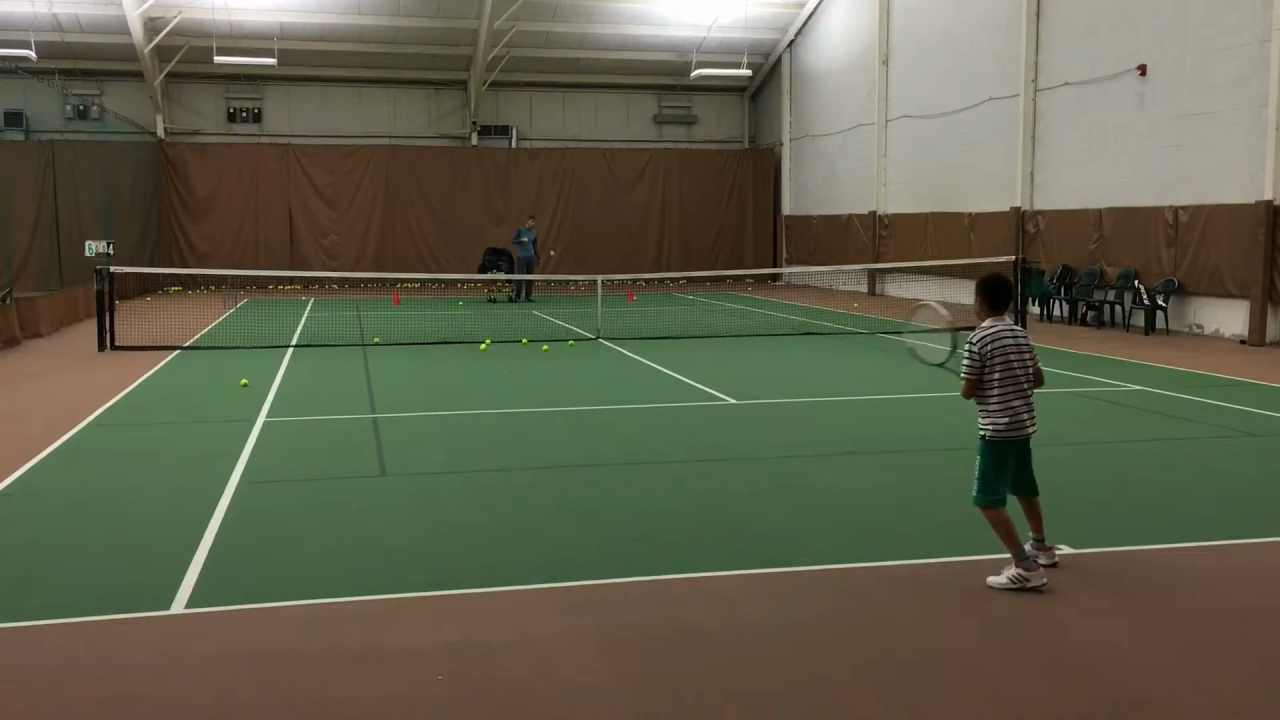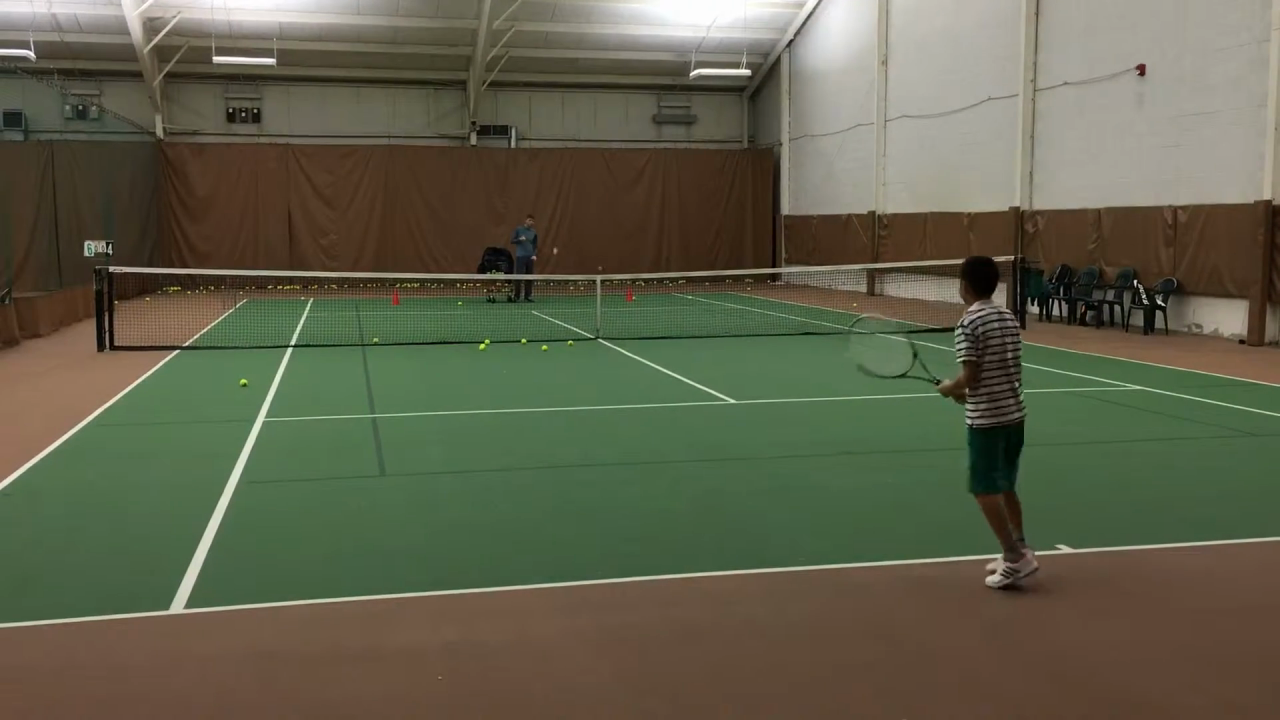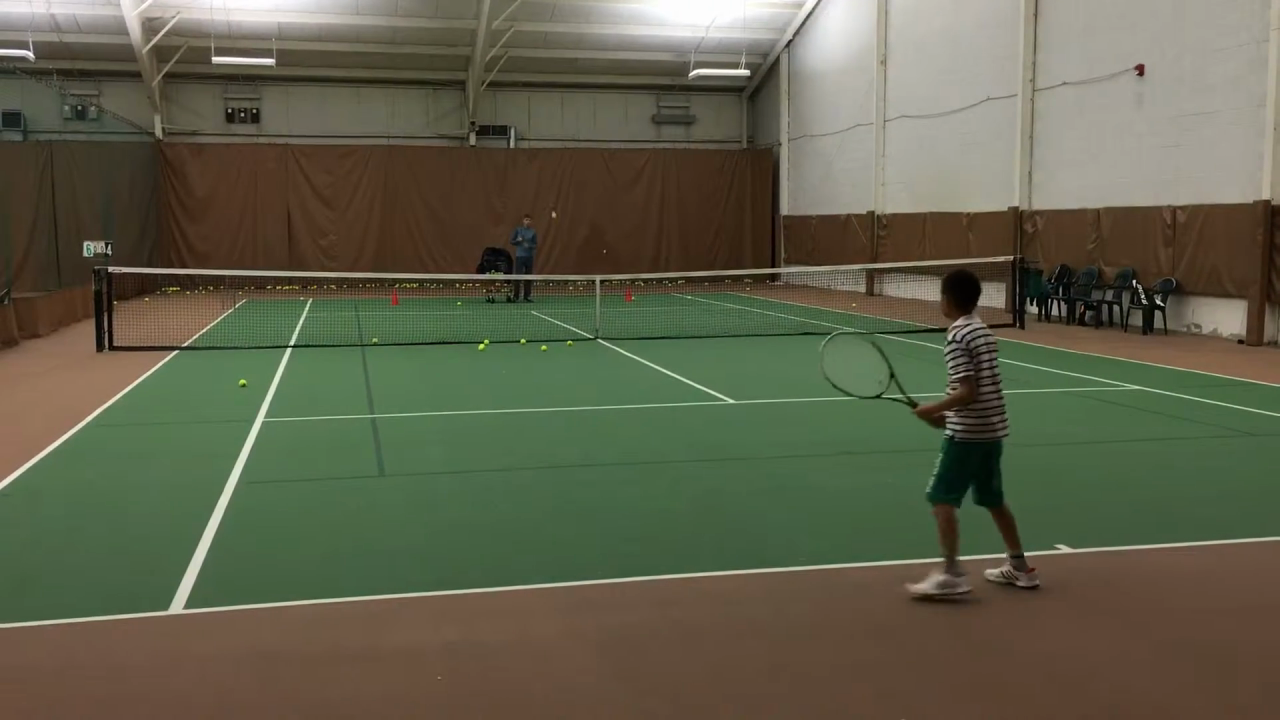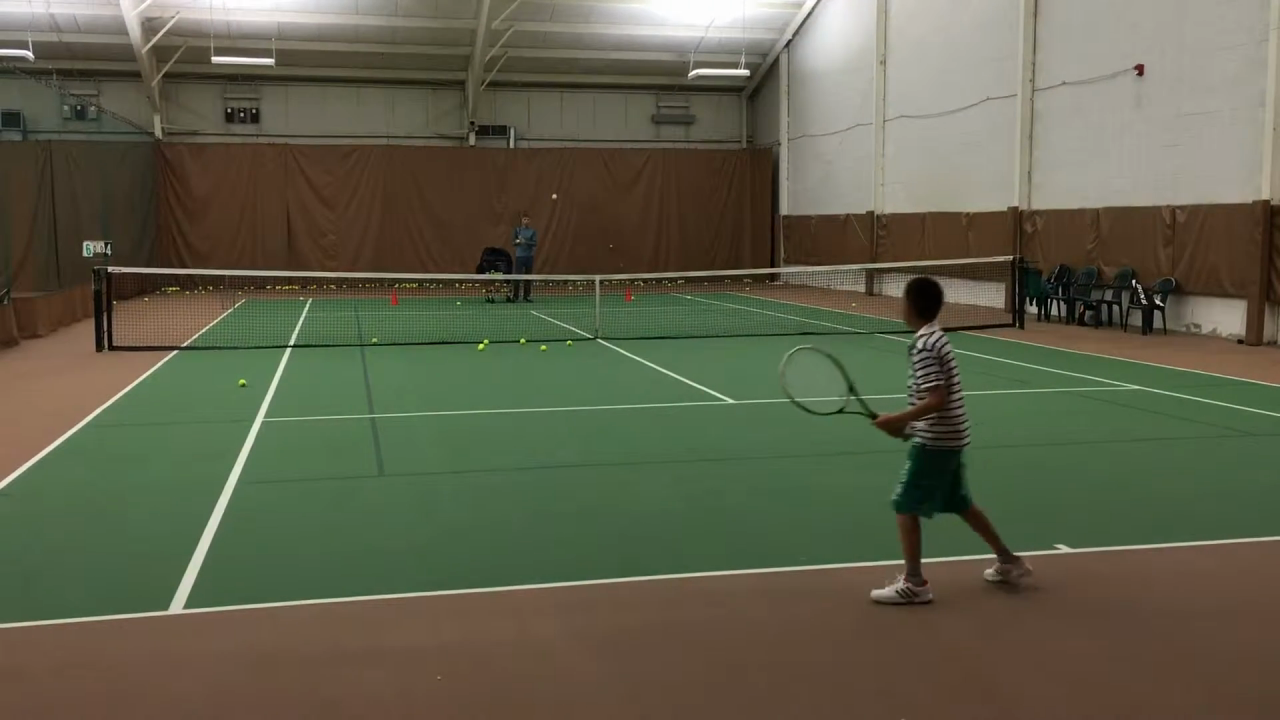
dt=0.2s
person 1, frame 1
left shoulder: (978, 339)
right shoulder: (1021, 335)
left elbow: (967, 392)
right elbow: (1038, 380)
left wrist: (984, 386)
left hip: (997, 430)
right hip: (1024, 424)
left knee: (989, 501)
right knee: (1025, 489)
left ankle: (1026, 567)
right ankle: (1040, 547)
person 1, frame 2
left shoulder: (968, 323)
right shoulder: (1009, 318)
left elbow: (970, 377)
right elbow: (1013, 368)
left wrist: (949, 388)
left hip: (986, 417)
right hip: (1013, 413)
left knee: (985, 488)
right knee: (1005, 485)
left ankle: (1015, 558)
right ankle: (1019, 550)
person 1, frame 3
left shoulder: (957, 337)
right shoulder: (983, 331)
left elbow: (967, 392)
left wrist: (935, 409)
right wrist: (947, 411)
left hip: (968, 432)
right hip: (993, 428)
left knee: (941, 498)
right knee: (994, 499)
left ankle: (951, 573)
right ankle: (1020, 567)
person 1, frame 4
left shoulder: (923, 346)
right shoulder: (936, 339)
left elbow: (936, 401)
left wrist: (898, 419)
right wrist: (904, 422)
left hip: (934, 441)
right hip: (951, 436)
left knee: (906, 506)
right knee: (960, 503)
left ankle: (914, 582)
right ankle: (1009, 562)
